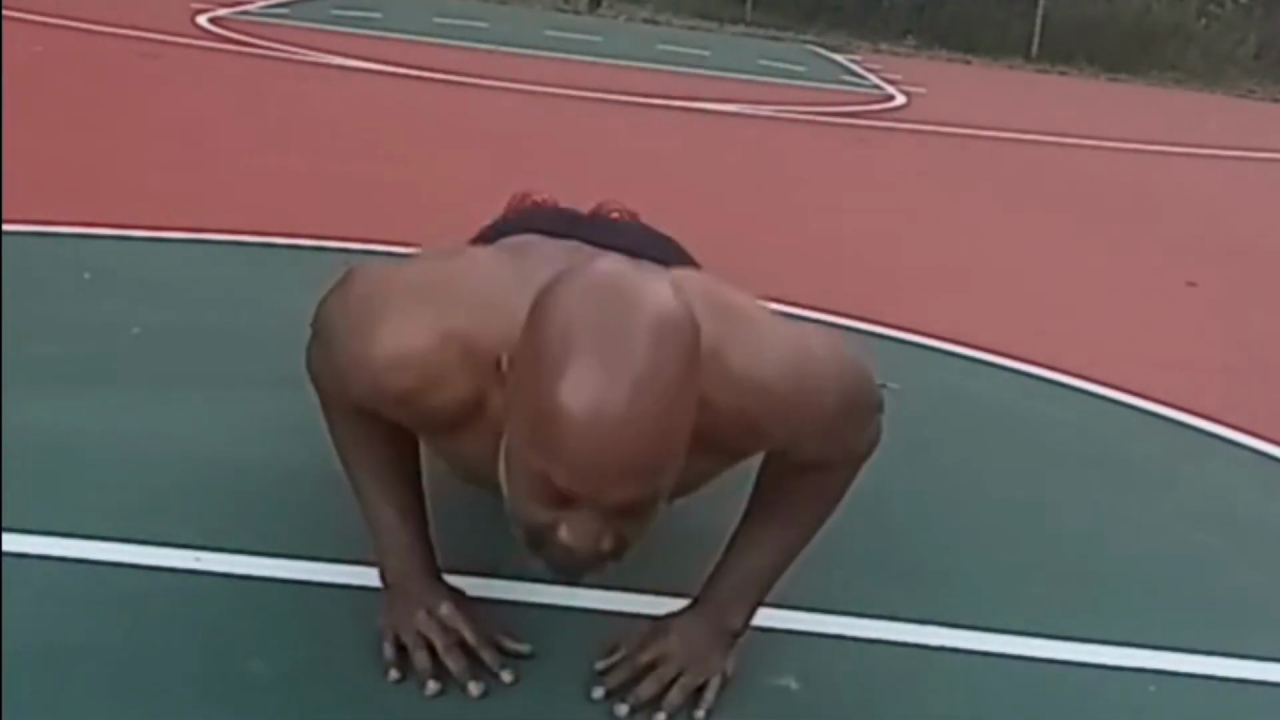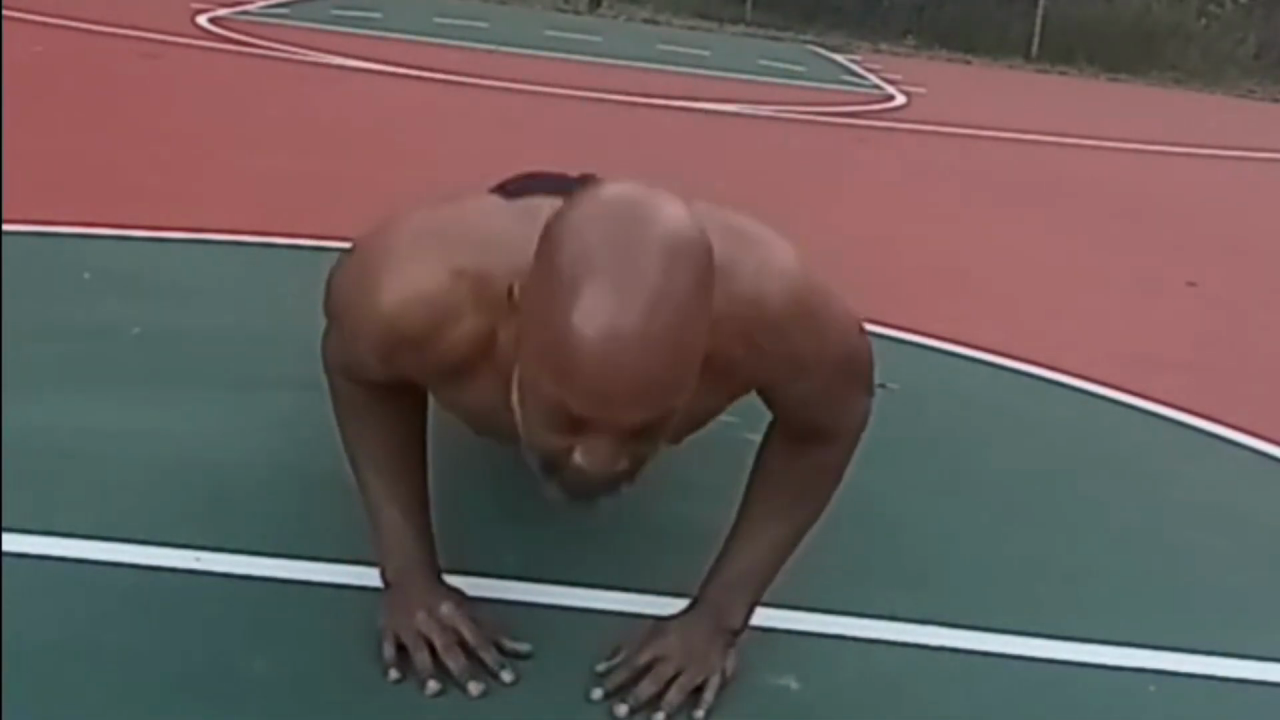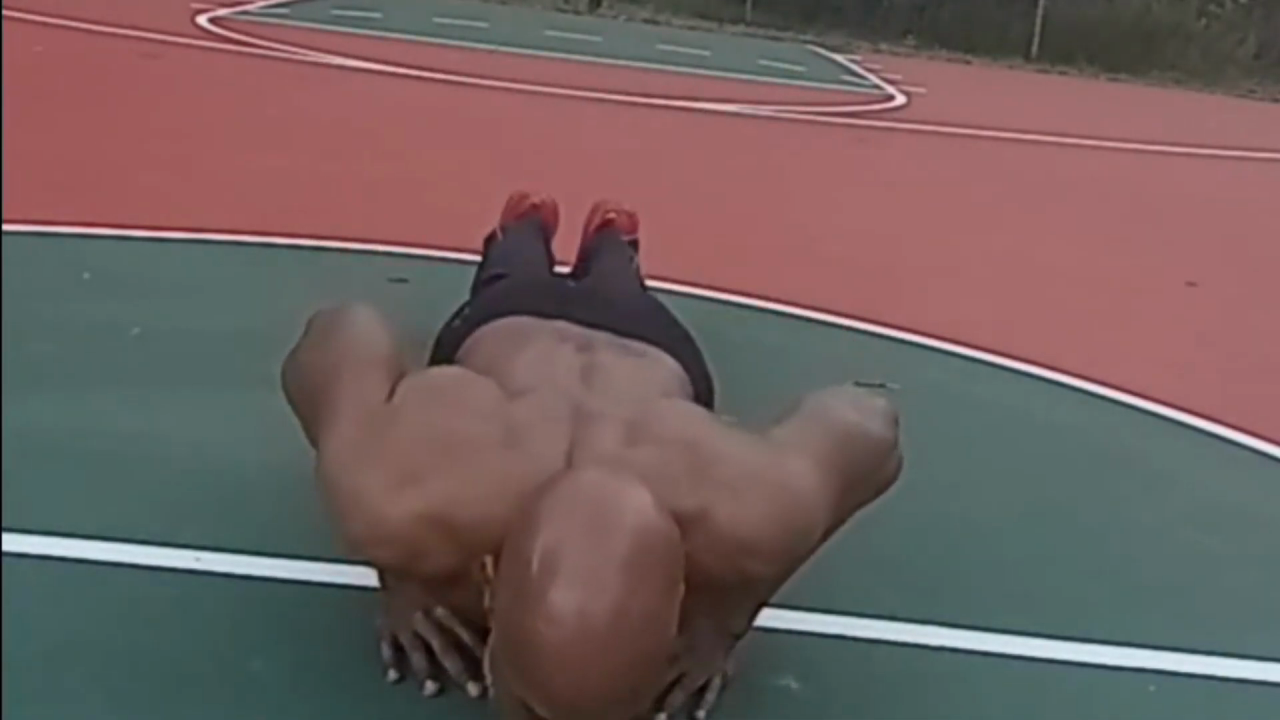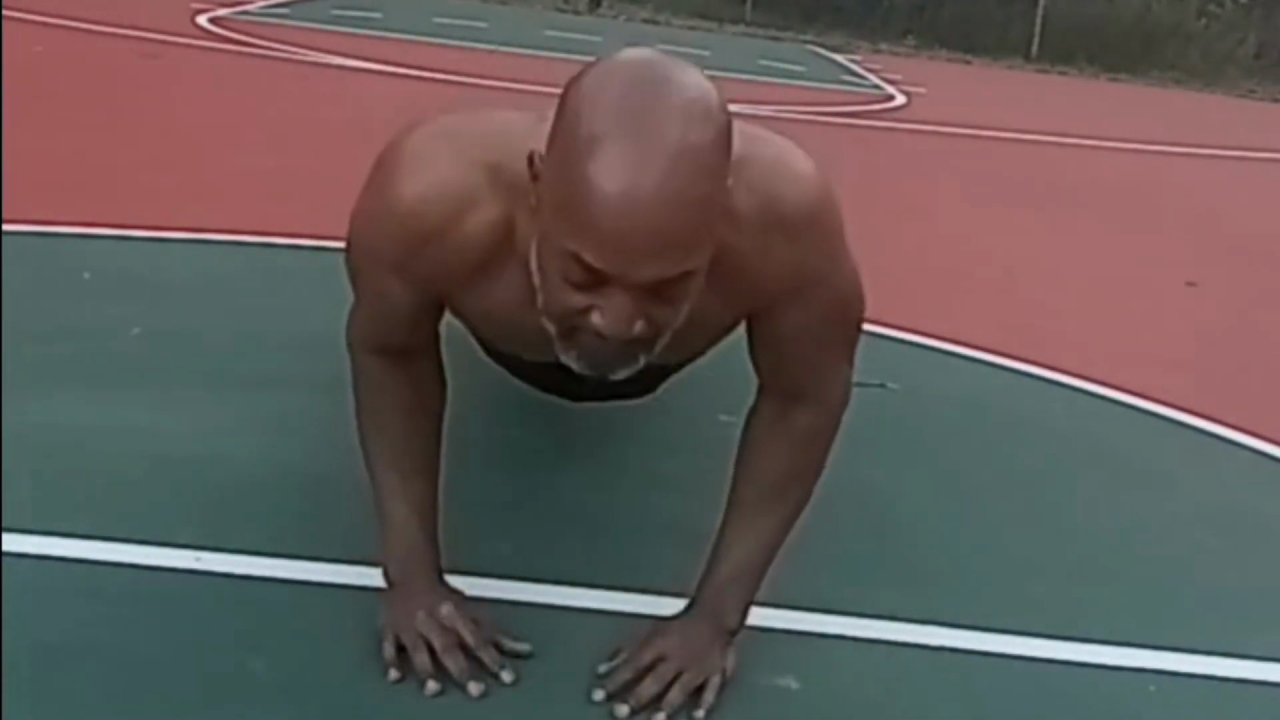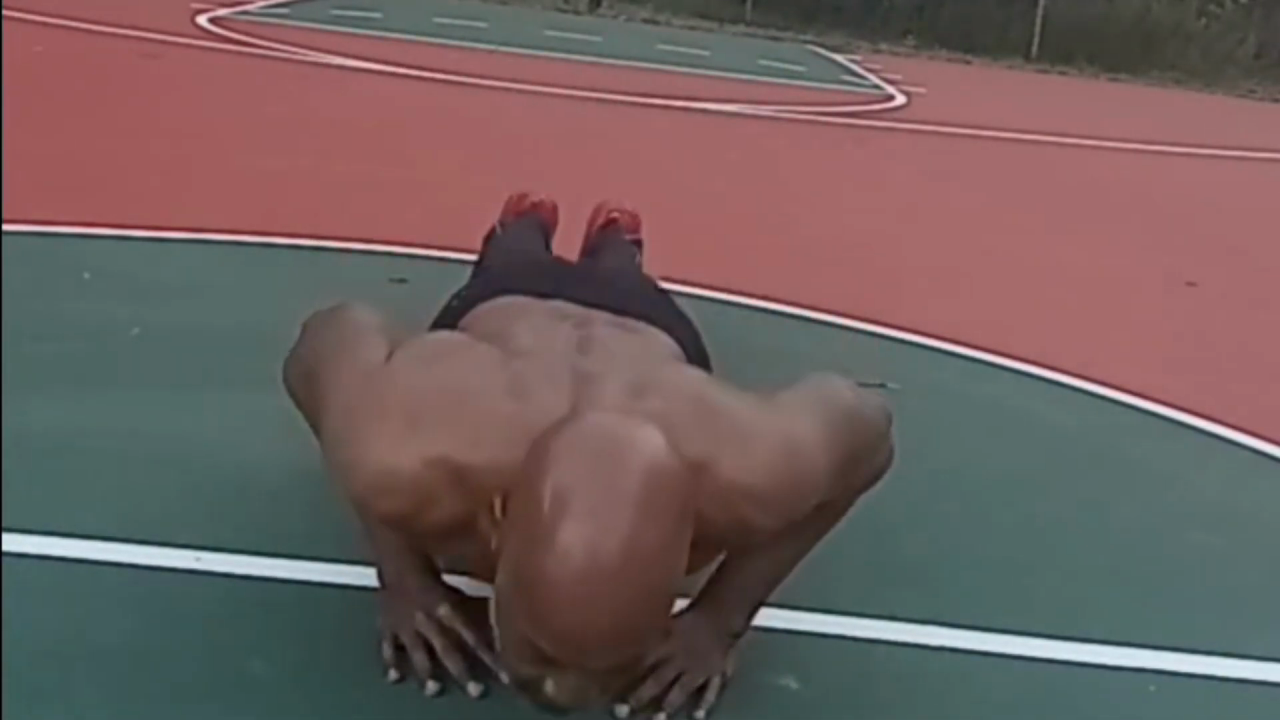
dt=0.4s
person 1, frame 1
left shoulder: (756, 373)
right shoulder: (413, 349)
left elbow: (851, 430)
right elbow: (336, 371)
left wrist: (719, 618)
right wrist: (406, 579)
left ankle: (616, 233)
right ankle: (522, 231)
person 1, frame 2
left shoulder: (771, 300)
right shoulder: (415, 291)
left elbow: (831, 423)
right elbow: (358, 374)
left wrist: (718, 617)
right wrist: (407, 576)
right ankle: (518, 212)
person 1, frame 3
left shoulder: (741, 514)
right shoulder: (407, 498)
left elbow: (875, 438)
right elbow: (330, 341)
left wrist: (721, 622)
right wrist: (406, 582)
left hip: (655, 357)
left ankle: (612, 236)
right ankle: (523, 227)
person 1, frame 4
left shoulder: (785, 213)
right shoulder: (430, 196)
left elbow: (806, 396)
right elbow: (386, 350)
left wrist: (718, 612)
right wrist: (410, 575)
person 1, frame 5
left shoulder: (744, 477)
right shoulder: (412, 464)
left elbow: (867, 423)
right elbow: (333, 338)
left wrist: (719, 622)
right wrist: (403, 582)
left hip: (652, 342)
right hip: (492, 325)
left ankle: (613, 237)
right ankle: (525, 225)
